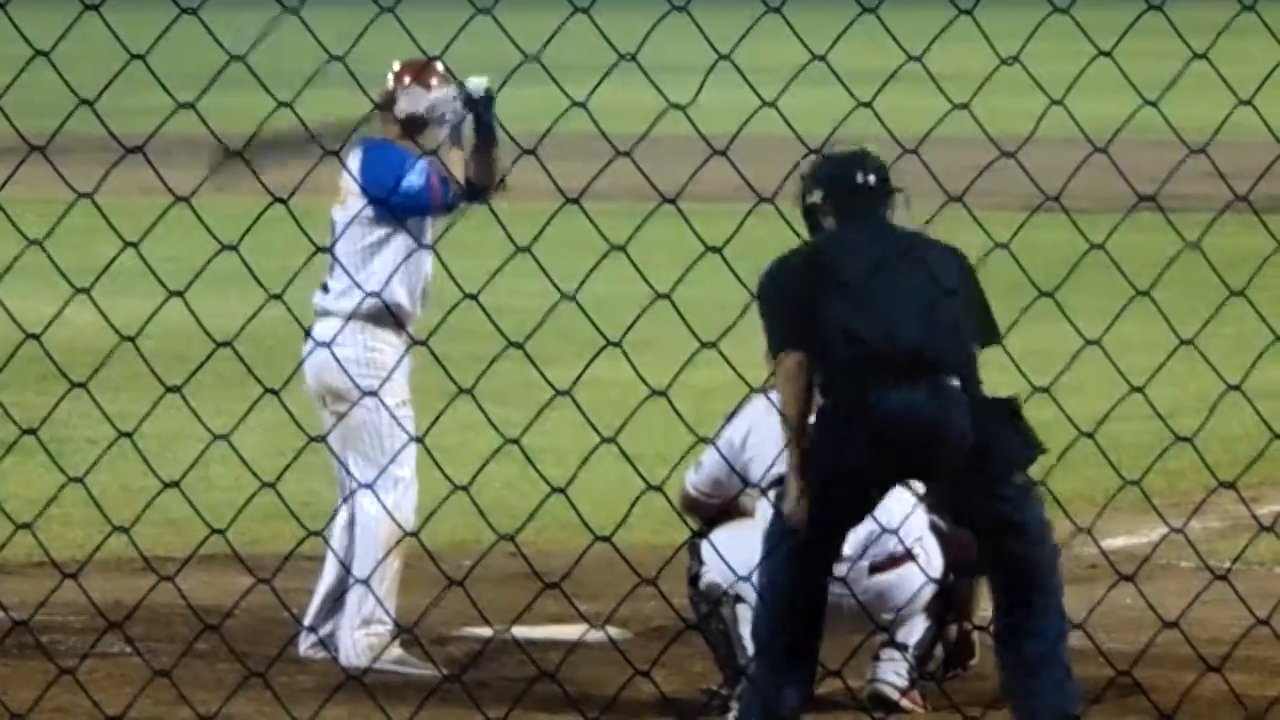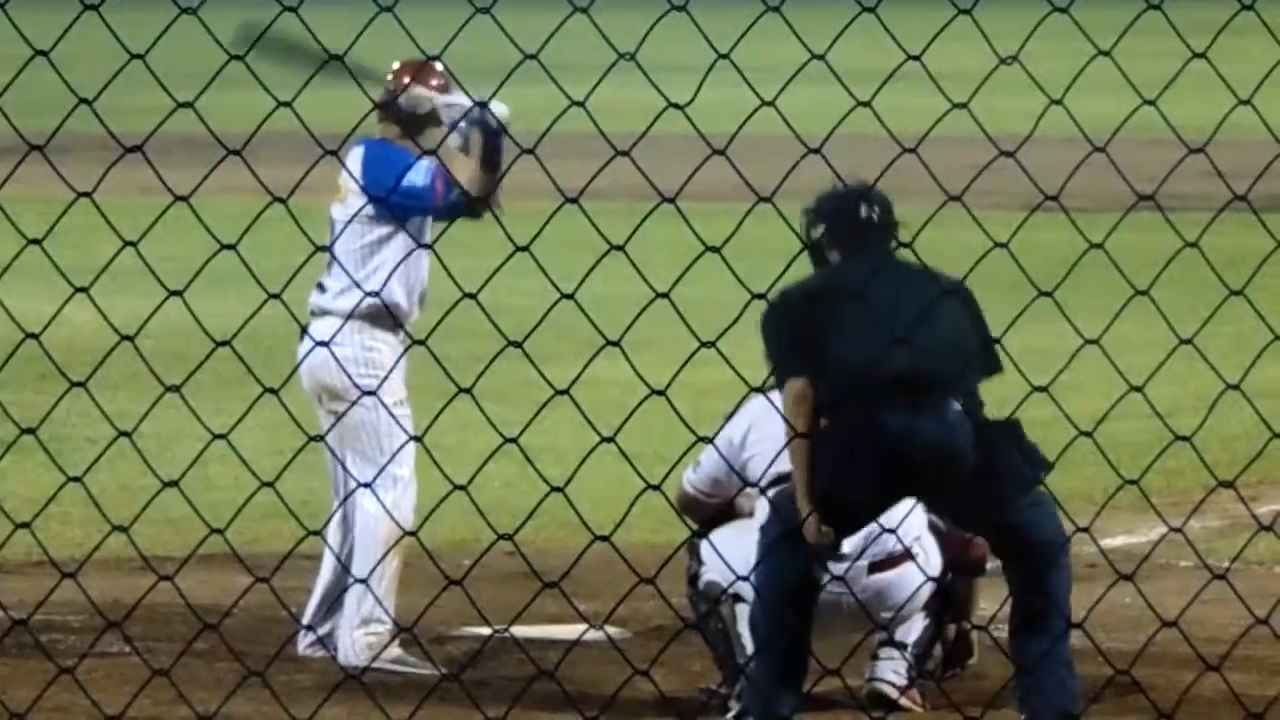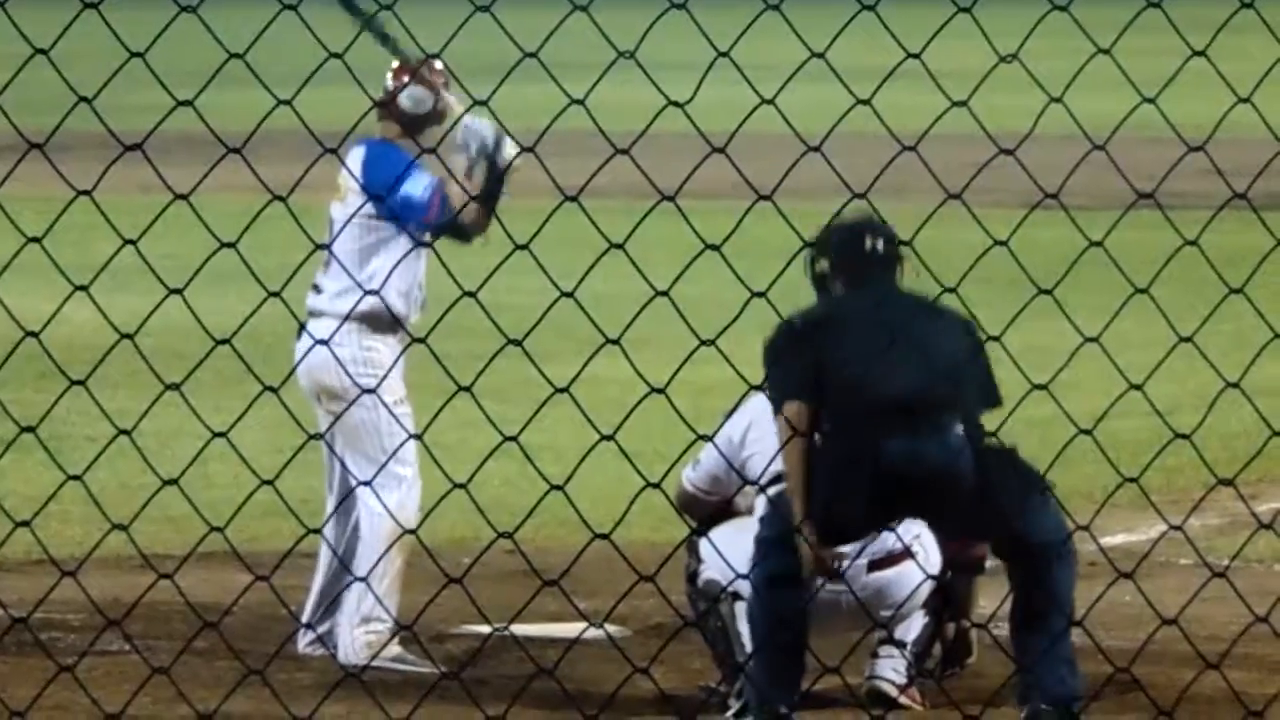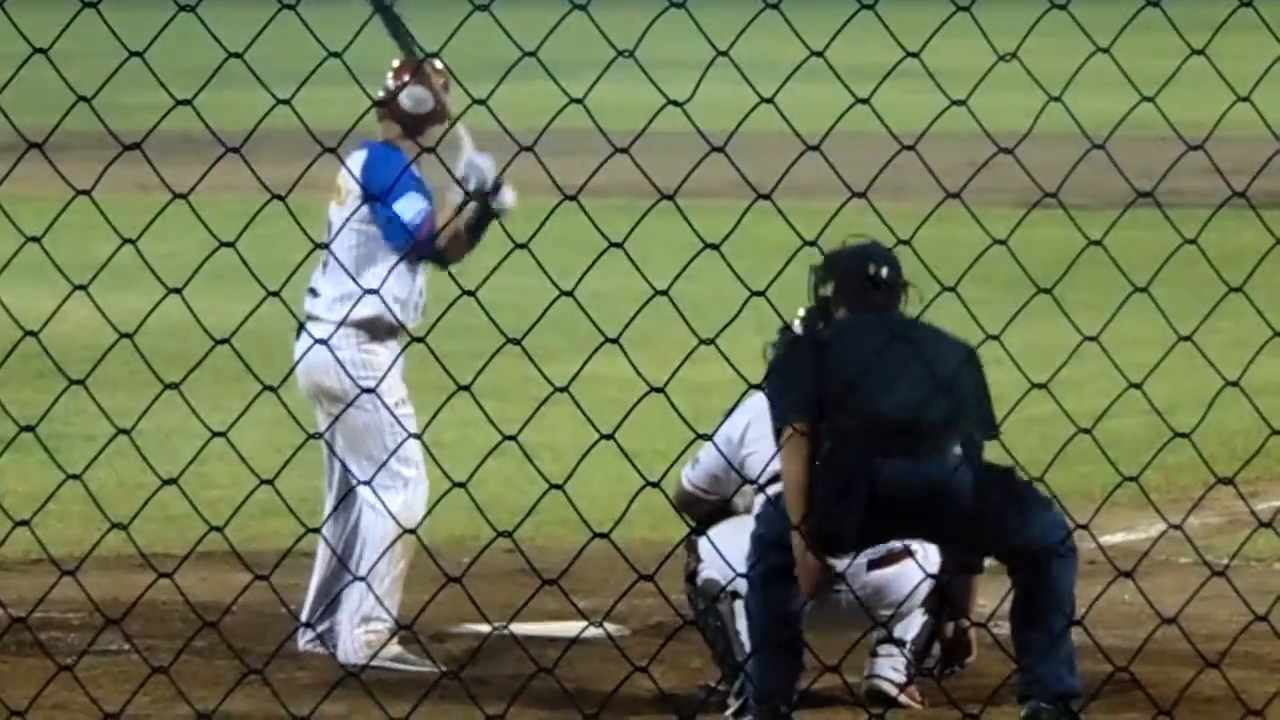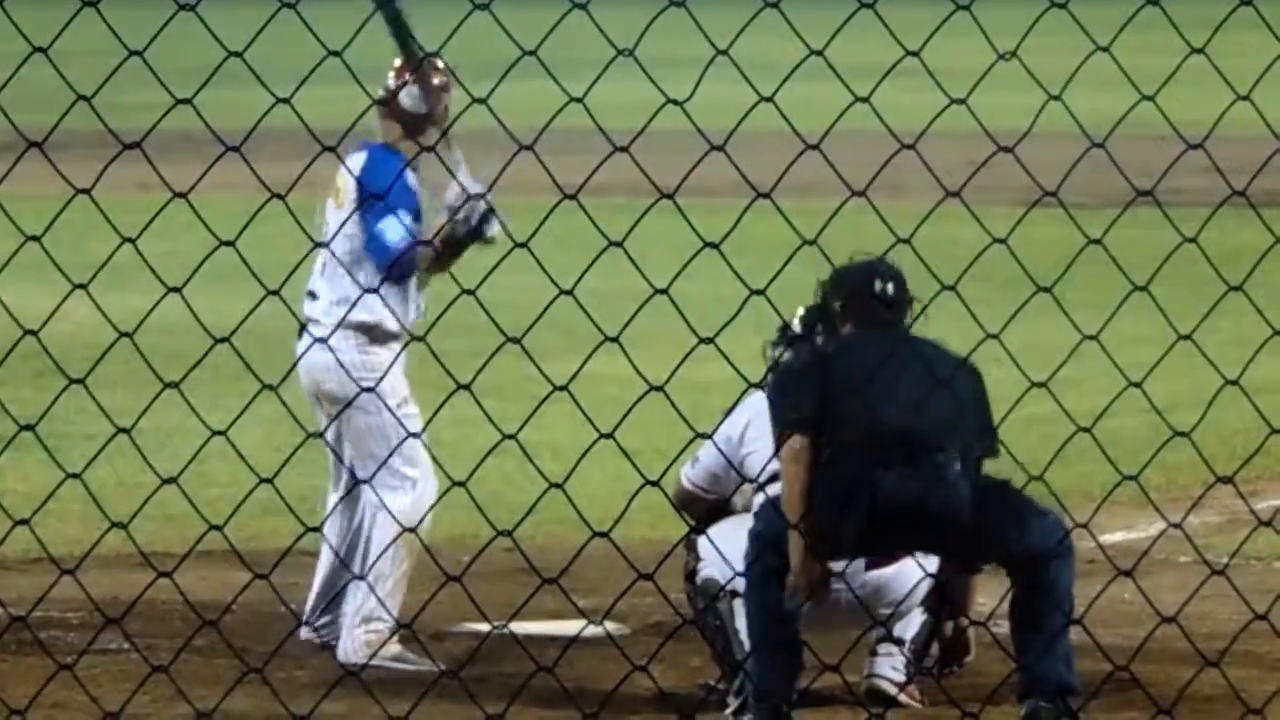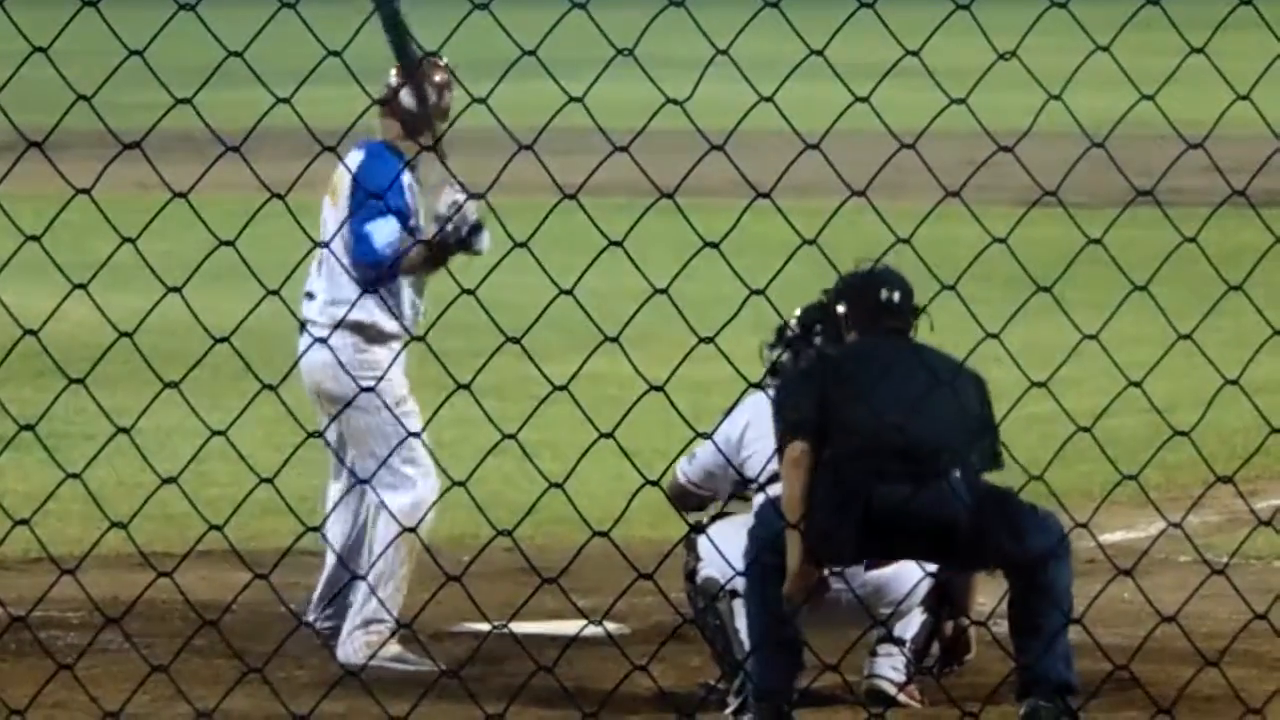
dt=0.1s
person 1, frame 1
left shoulder: (391, 161)
right shoulder: (379, 157)
left elbow: (478, 185)
right elbow: (452, 193)
left wrist: (482, 121)
right wrist: (445, 128)
left hip: (346, 346)
right hip: (360, 347)
left knee: (363, 491)
right knee: (389, 492)
left ankle: (325, 629)
right ankle: (367, 639)
person 1, frame 2
left shoulder: (388, 160)
right shoulder: (380, 156)
left elbow: (477, 201)
right elbow: (457, 197)
left wrist: (490, 136)
right wrist: (458, 135)
left hip: (342, 345)
right hip: (358, 346)
left knee: (359, 493)
right knee: (388, 491)
left ankle: (323, 628)
right ankle: (366, 638)
person 1, frame 3
left shoulder: (376, 160)
right shoulder: (386, 159)
left elbow: (464, 222)
right elbow: (453, 220)
left wrist: (491, 169)
right wrist: (473, 159)
left hip: (332, 345)
right hip: (357, 348)
left knee: (354, 492)
right knee: (393, 490)
left ankle: (323, 627)
right ankle: (367, 636)
person 1, frame 4
left shoulder: (379, 164)
right shoulder: (386, 164)
left elbow: (444, 249)
right elbow: (434, 246)
left wrist: (486, 202)
right wrist: (477, 193)
left hip: (332, 346)
right hip: (357, 350)
left knee: (354, 492)
right knee: (398, 490)
left ankle: (322, 626)
right ankle: (367, 635)
person 1, frame 5
left shoulder: (372, 162)
right shoulder: (386, 170)
left elbow: (417, 260)
right elbow: (399, 262)
left wrist: (461, 230)
right wrist: (454, 225)
left hip: (330, 346)
right hip: (358, 351)
left knee: (360, 484)
right knee: (408, 487)
left ankle: (328, 616)
right ankle: (369, 635)
person 1, frame 6
left shoulder: (372, 162)
right shoulder: (383, 169)
left elbow: (407, 261)
right elbow: (382, 265)
left wrist: (452, 237)
right wrist: (443, 232)
left hip: (331, 345)
right hip: (358, 350)
left knee: (361, 481)
right knee: (409, 486)
left ankle: (334, 611)
right ankle: (368, 636)
person 2, frame 1
left shoulder: (795, 269)
right shoulder: (944, 257)
left elbow: (793, 368)
left wrist: (797, 474)
left hip: (862, 414)
right hip: (952, 409)
left knee: (795, 544)
right knee: (1024, 554)
person 2, frame 2
left shoulder: (799, 301)
right shoulder: (946, 288)
left elbow: (800, 394)
left wrist: (807, 501)
left hip: (865, 435)
right hip: (953, 432)
left knee: (787, 543)
right knee: (1039, 550)
person 2, frame 3
left shoulder: (804, 329)
right shoulder: (950, 321)
left elbow: (797, 423)
left wrist: (806, 528)
right wrist: (963, 527)
left hip: (865, 461)
right hip: (954, 456)
left knee: (777, 540)
right knee: (1045, 544)
person 2, frame 4
left shoulder: (807, 349)
right shoulder: (950, 346)
left elbow: (798, 439)
left wrist: (803, 542)
left hip: (864, 481)
right hip: (951, 476)
left knee: (773, 535)
right knee: (1047, 545)
person 2, frame 5
left shoulder: (812, 365)
right shoulder: (955, 366)
left elbow: (796, 450)
left wrist: (800, 551)
left hip: (862, 501)
right hip: (951, 498)
left knee: (770, 535)
right knee: (1046, 542)
person 2, frame 6
left shoulder: (817, 370)
right shoulder: (960, 375)
left elbow: (798, 455)
left wrist: (798, 555)
left hip: (862, 508)
right hip: (949, 507)
left knee: (770, 534)
right knee: (1044, 543)
person 3, frame 1
left shoulder: (764, 407)
left elbow: (696, 501)
left wrist: (747, 513)
right hip: (898, 583)
left knee: (710, 553)
right knee: (945, 550)
right ankle: (896, 673)
person 3, frame 2
left shoulder: (763, 406)
left elbow: (693, 501)
left wrist: (745, 513)
right wrist: (960, 624)
right hip: (896, 580)
left knee: (710, 553)
right ankle: (895, 671)
person 3, frame 3
left shoulder: (761, 406)
left elbow: (691, 500)
left wrist: (741, 509)
right hip: (892, 581)
left knee: (709, 550)
right knee: (932, 545)
right ankle: (893, 672)
person 3, frame 4
left shoulder: (761, 405)
left elbow: (689, 499)
left wrist: (741, 507)
right hip: (892, 580)
left knee: (708, 549)
right knee: (932, 546)
right ankle: (892, 671)
person 3, frame 5
left shoulder: (758, 405)
left elbow: (687, 499)
left wrist: (740, 499)
right hip: (889, 578)
left knee: (708, 549)
right ankle: (892, 667)
person 3, frame 6
left shoulder: (757, 406)
left elbow: (682, 493)
left wrist: (739, 488)
right hip: (890, 578)
left knee: (707, 548)
left ankle: (751, 676)
right ankle: (893, 667)
